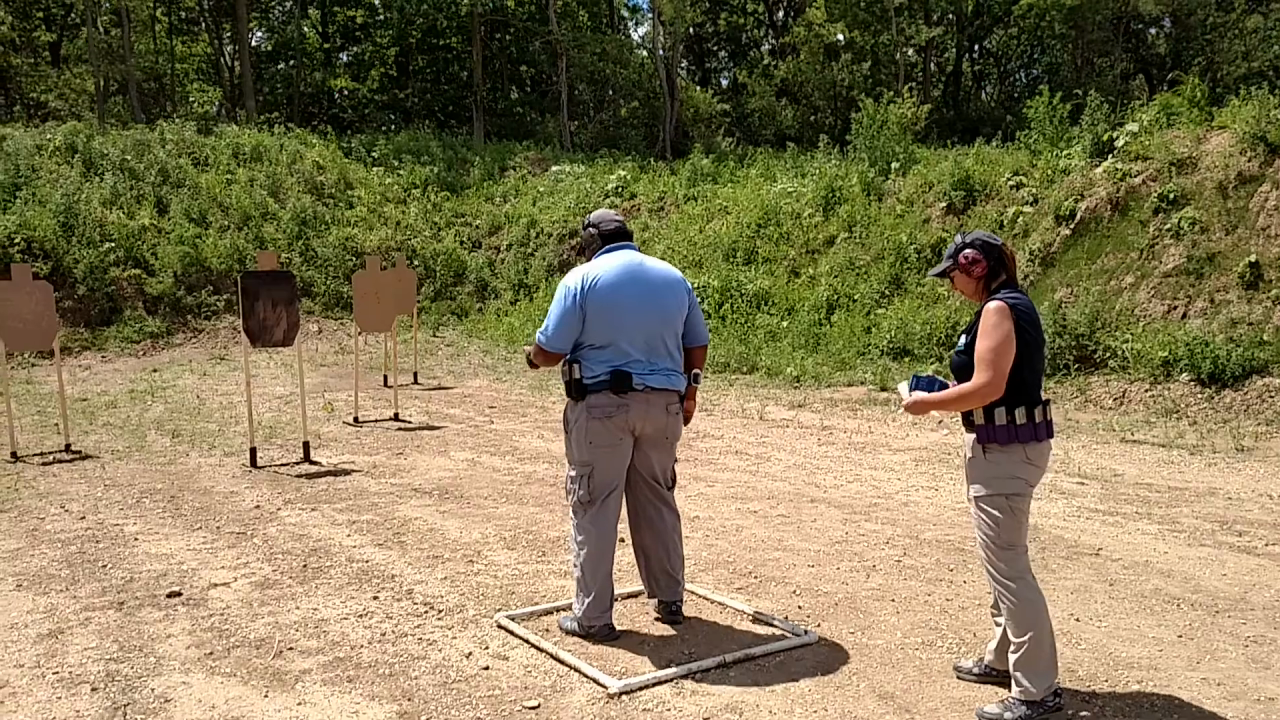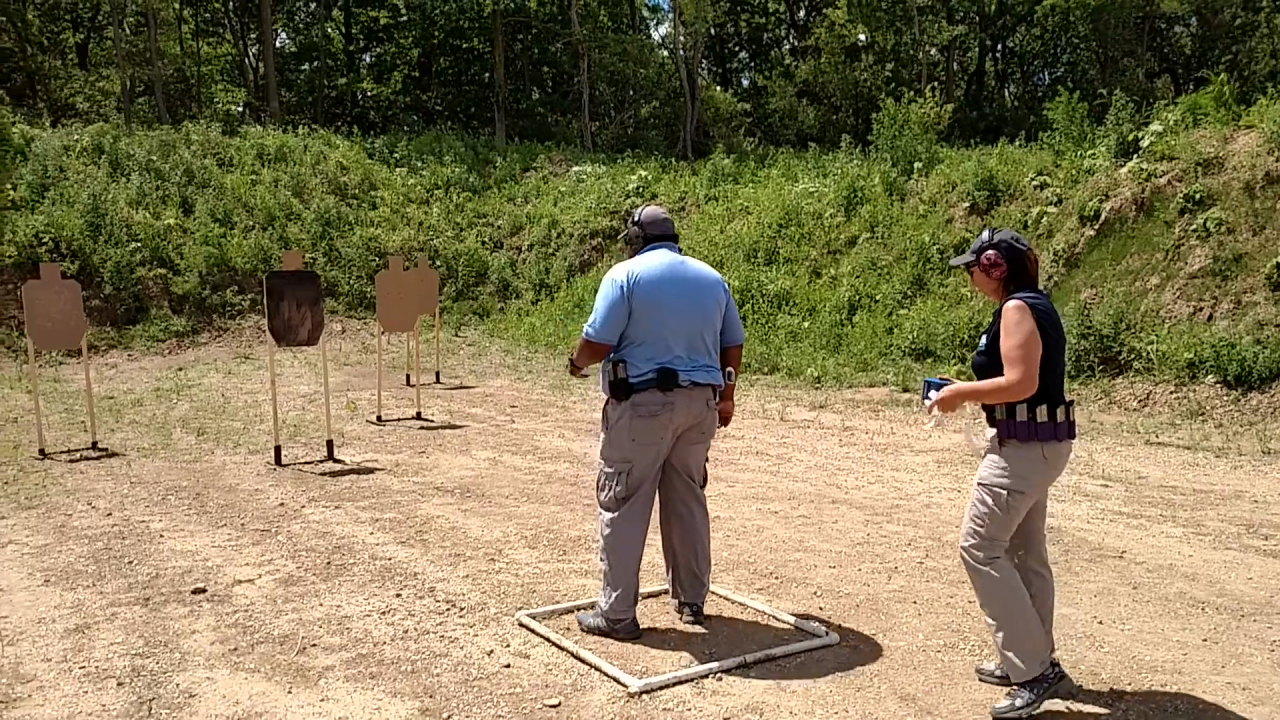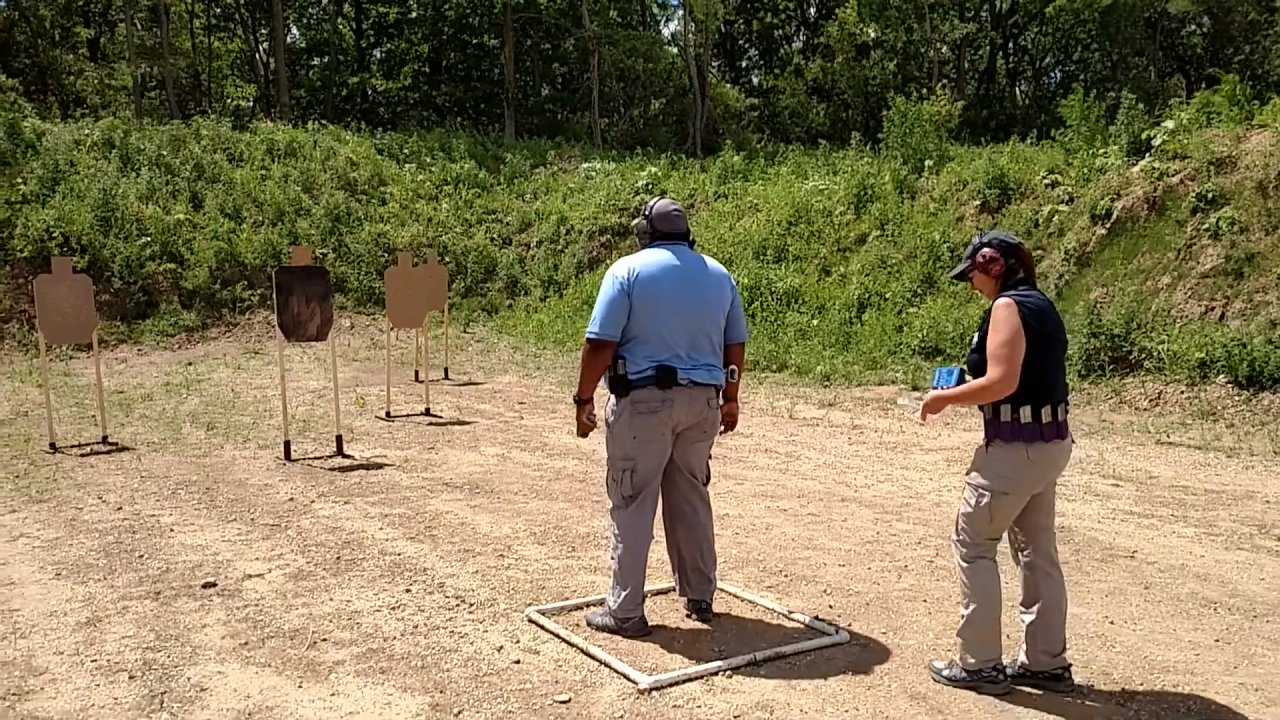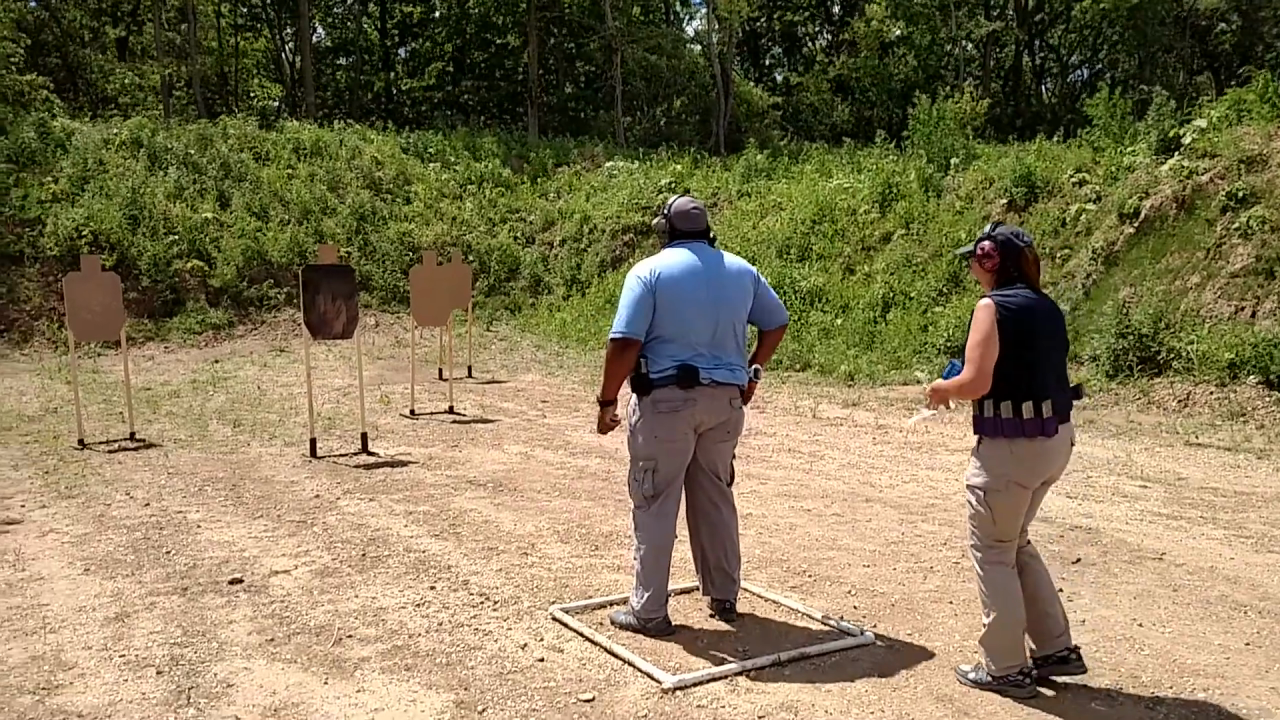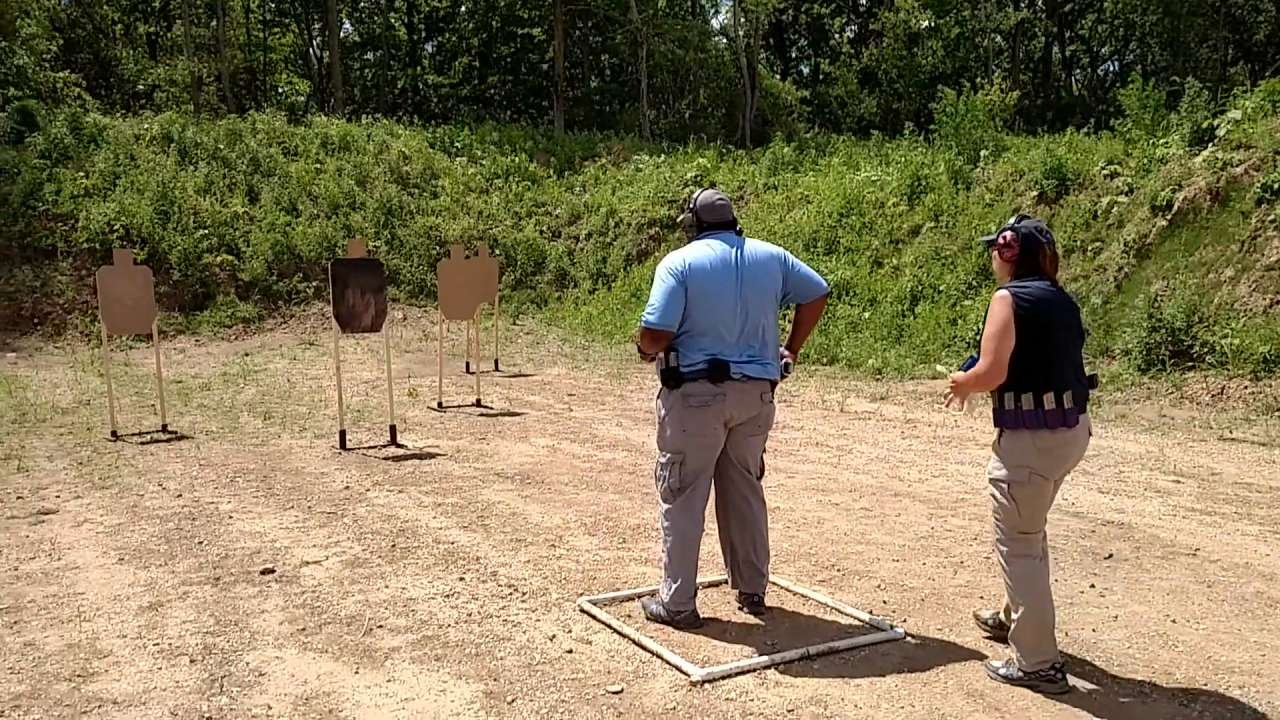
dt=0.4s
person 1, frame 1
left shoulder: (998, 309)
right shoulder: (1012, 306)
left elbow: (987, 388)
left wrist: (929, 403)
right wrist: (944, 394)
left hip: (1004, 448)
right hip: (1005, 445)
left knee: (1007, 566)
right knee: (1003, 559)
right ankle: (1005, 659)
person 1, frame 2
left shoulder: (1017, 308)
right shoulder: (1033, 305)
left elbow: (1020, 383)
left wrist: (962, 392)
right wrist: (968, 391)
left hip: (1026, 446)
right hip: (1034, 443)
left knee: (980, 547)
right knee: (1025, 551)
left ankle: (1034, 670)
right ankle: (1033, 662)
person 1, frame 3
left shoulder: (1008, 306)
right shoulder: (1041, 305)
left elbow: (1001, 383)
left wrist: (945, 397)
right wrist: (966, 387)
left hip: (1016, 446)
right hip: (1048, 441)
left knee: (973, 546)
right knee: (1036, 551)
left ankle: (981, 664)
right ankle: (1046, 662)
person 1, frame 4
left shoulder: (993, 306)
right shoulder: (1045, 306)
left elbow: (975, 383)
left wrist: (941, 389)
right wrist: (956, 388)
left hip: (1010, 443)
right hip: (1054, 437)
left knee: (992, 553)
right knee: (1015, 544)
left ankle: (1006, 669)
right ankle: (1055, 650)
person 1, frame 5
left shoulder: (1011, 297)
right shoulder: (1059, 299)
left elbow: (991, 373)
left wrist: (961, 382)
right wrist: (972, 382)
left hip: (1031, 434)
right hip: (1070, 428)
left knee: (1017, 544)
right knee: (1028, 534)
left ankle: (1037, 663)
right ankle: (1015, 619)
person 2, frame 1
left shoulder: (582, 279)
right shoulder: (674, 277)
left elbow: (549, 351)
right elbow: (697, 345)
left wrist: (533, 357)
right wrist: (688, 394)
left hip: (602, 406)
right hip: (662, 404)
left knee: (594, 510)
right knee: (657, 503)
left ankle: (592, 617)
right ankle: (669, 599)
person 2, frame 2
left shoulder: (625, 274)
right shoulder: (711, 277)
left elbow: (597, 343)
right elbow: (733, 345)
left wrist: (576, 362)
right wrist: (725, 396)
left hip: (642, 403)
right hip: (699, 401)
left knee: (622, 505)
right knee: (687, 500)
left ankle: (617, 613)
right ankle: (691, 600)
person 2, frame 3
left shoulder: (627, 270)
right shoulder: (718, 275)
left elbow: (600, 344)
right elbow: (735, 345)
left wrist: (584, 400)
right wrist: (730, 399)
left hip: (644, 400)
right hip: (702, 399)
left knee: (632, 505)
right knee: (691, 498)
left ankle: (625, 611)
right ankle: (700, 597)
person 2, frame 4
left shoulder: (649, 271)
right shoulder: (740, 270)
left elbow: (625, 343)
right elbow: (776, 323)
left wrist: (607, 401)
right wrist: (752, 370)
left hip: (666, 400)
right hip: (725, 399)
left knee: (653, 505)
right knee: (716, 499)
left ankle: (648, 611)
right ankle: (724, 597)
person 2, frame 5
left shoulder: (680, 261)
right shoulder: (770, 256)
left elbow: (656, 331)
right elbow: (817, 293)
left wrist: (646, 350)
right wrist: (792, 349)
left hip: (696, 393)
right hip: (756, 392)
left knee: (682, 496)
right knee: (745, 492)
left ankle: (677, 603)
right ankle: (752, 590)
